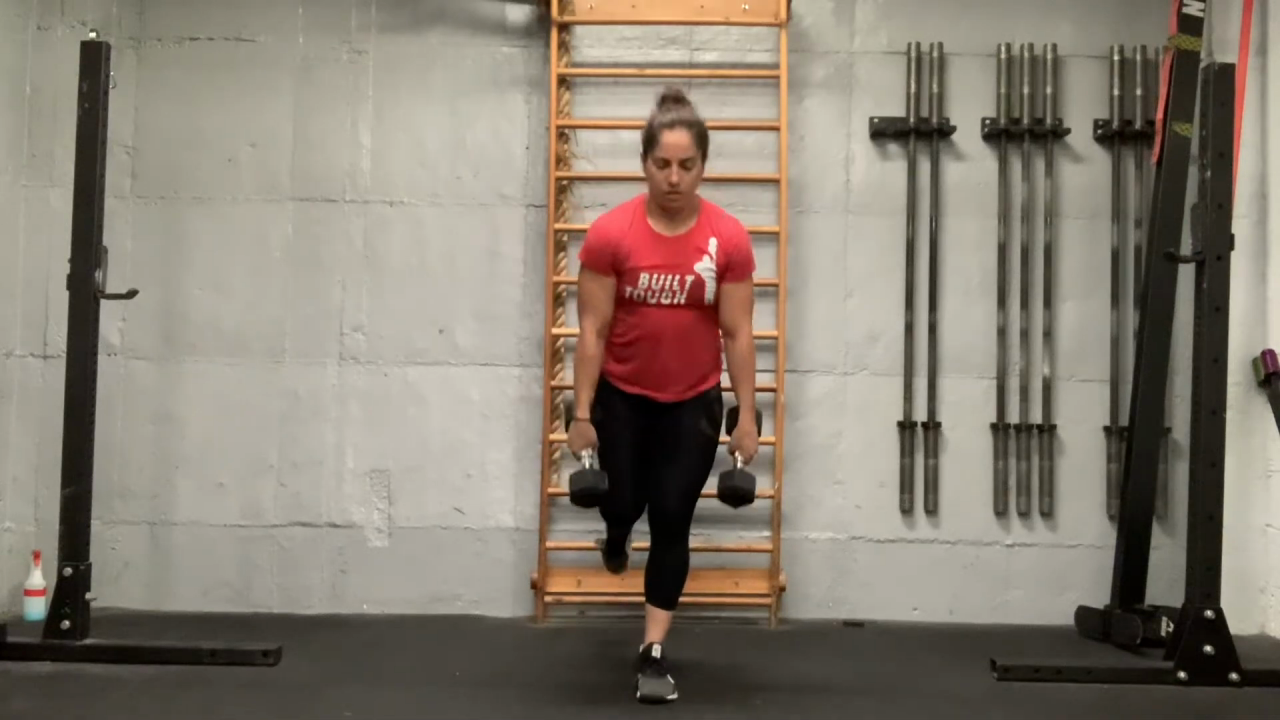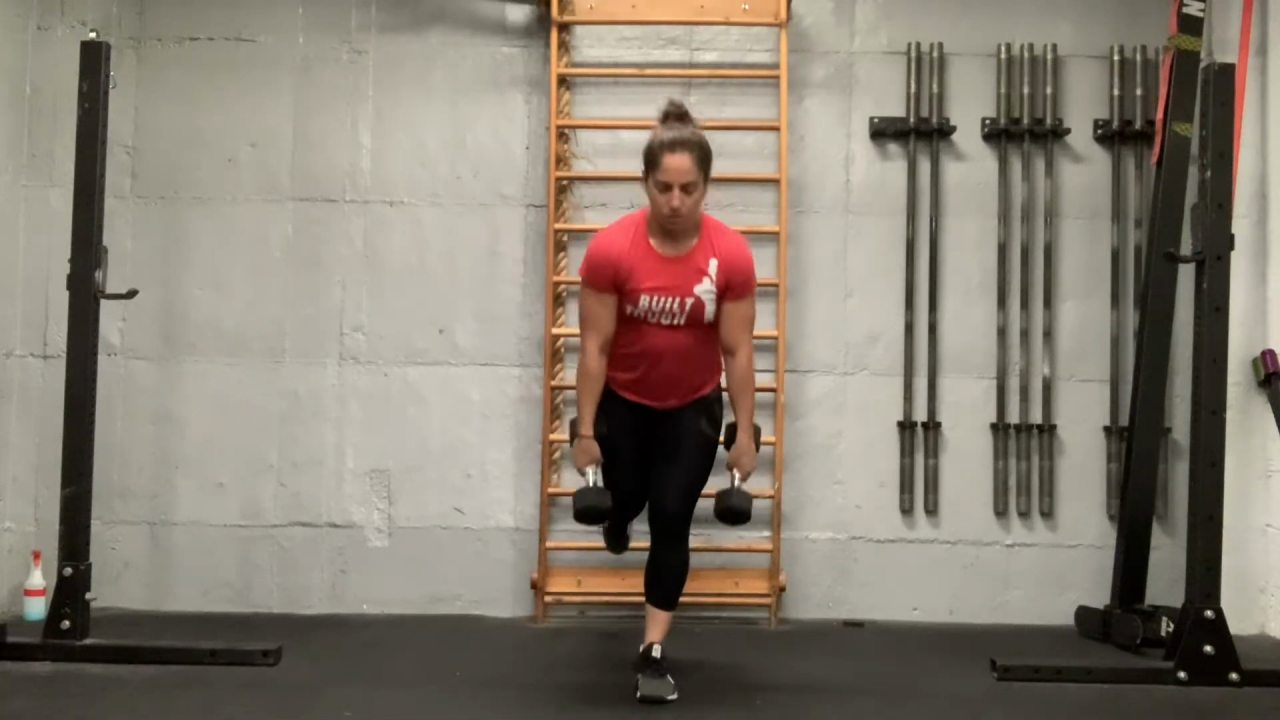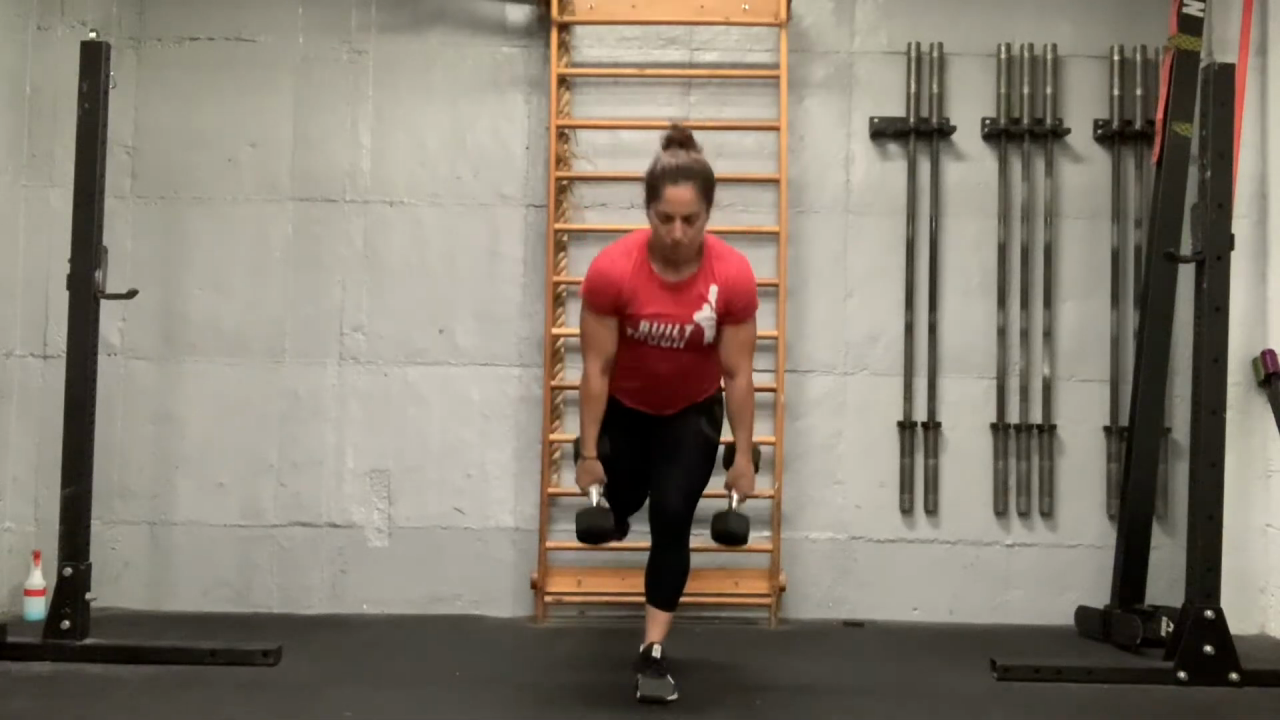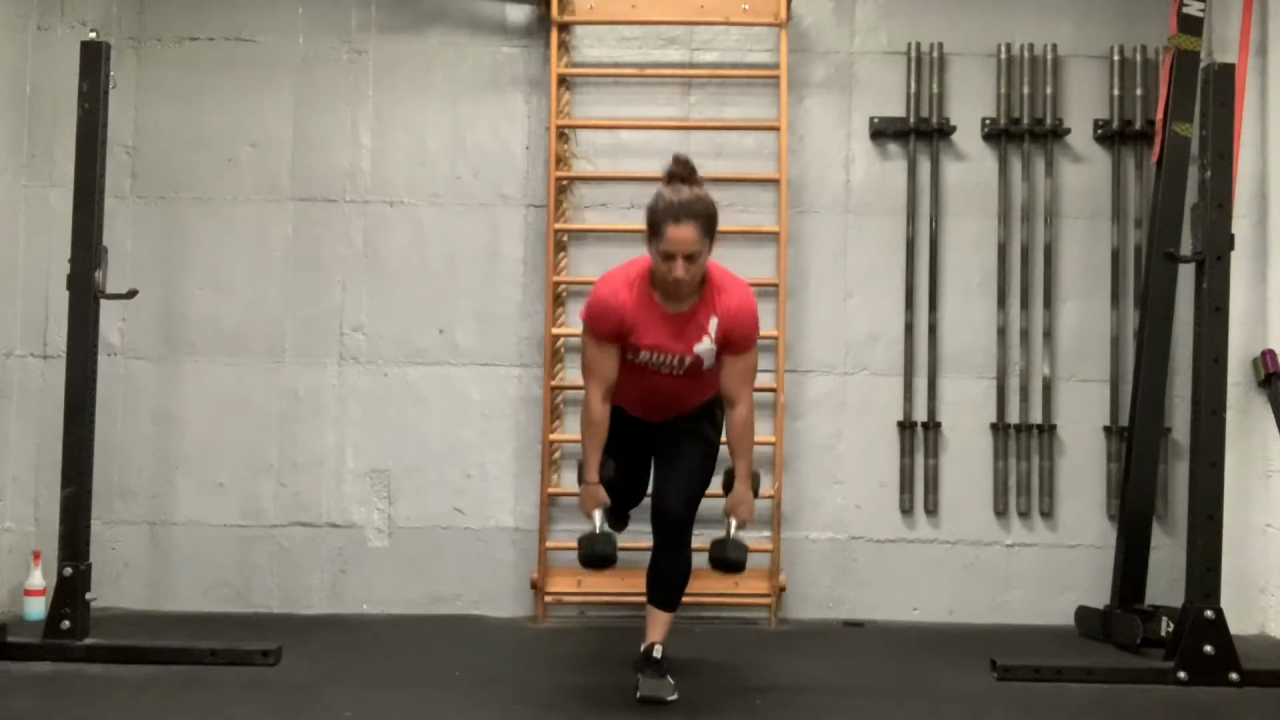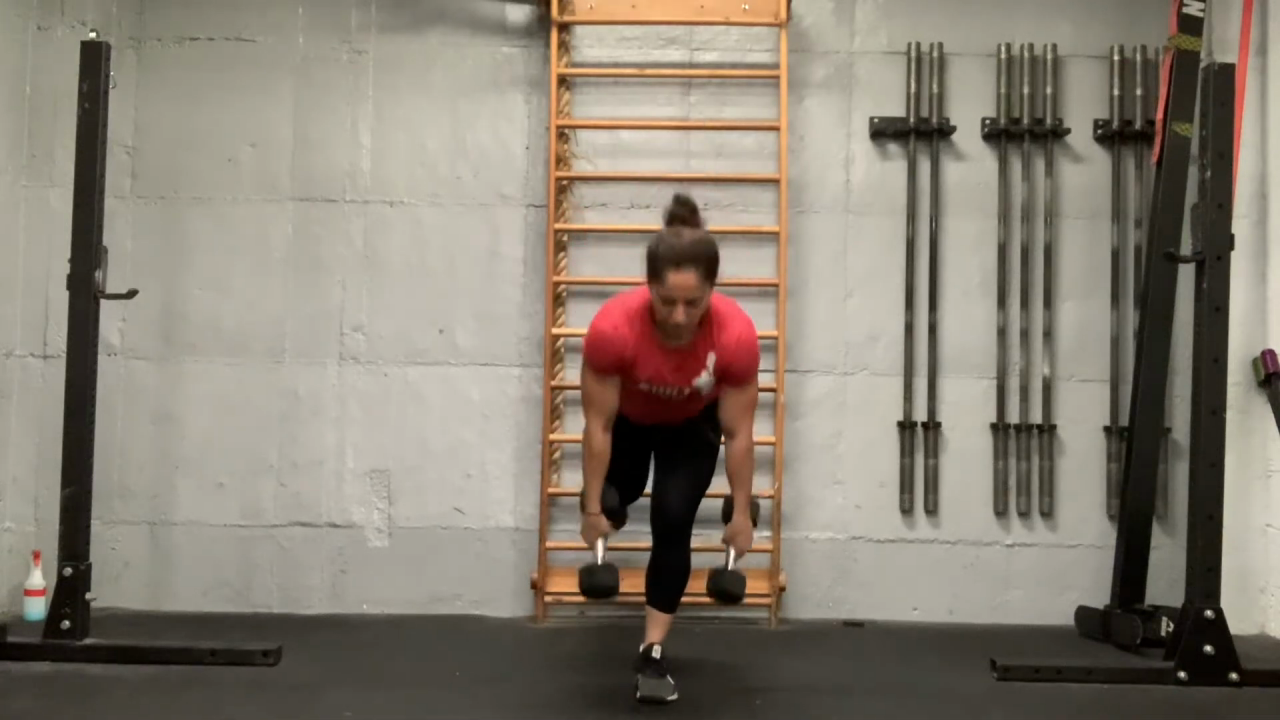
dt=0.1s
person 1, frame 1
left shoulder: (729, 238)
right shoulder: (609, 233)
left elbow: (737, 335)
right elbow: (592, 332)
left wrist: (746, 416)
right wrist: (581, 413)
left hip: (693, 402)
right hip: (622, 397)
left knee: (672, 523)
right knee: (621, 505)
left ankle: (653, 652)
right ankle: (617, 533)
person 1, frame 2
left shoulder: (732, 254)
right shoulder: (610, 249)
left elbow: (738, 352)
right elbow: (594, 349)
left wrist: (745, 434)
right wrist: (585, 432)
left hip: (692, 408)
right hip: (622, 403)
left knee: (671, 522)
right knee: (620, 505)
left ankle: (653, 652)
right ankle: (618, 519)
person 1, frame 3
left shoulder: (733, 275)
right shoulder: (611, 269)
left elbow: (737, 374)
right elbow: (596, 369)
left wrist: (743, 455)
right wrist: (588, 452)
left hip: (694, 410)
right hip: (625, 407)
left knee: (671, 522)
right knee: (620, 501)
left ankle: (653, 652)
right ankle: (621, 510)
person 1, frame 4
left shoulder: (736, 303)
right shoulder: (612, 296)
left elbow: (737, 403)
right elbow: (598, 396)
left wrist: (742, 484)
right wrist: (591, 479)
left hip: (693, 418)
right hip: (628, 413)
left knee: (673, 521)
right knee: (620, 503)
left ankle: (653, 651)
right ankle: (622, 490)
person 1, frame 5
left shoulder: (736, 334)
right shoulder: (612, 326)
left elbow: (737, 432)
right elbow: (598, 426)
left wrist: (741, 513)
right wrist: (591, 509)
left hip: (693, 423)
right hip: (629, 419)
left knee: (672, 522)
right knee: (620, 499)
left ankle: (652, 651)
right ankle: (619, 500)
